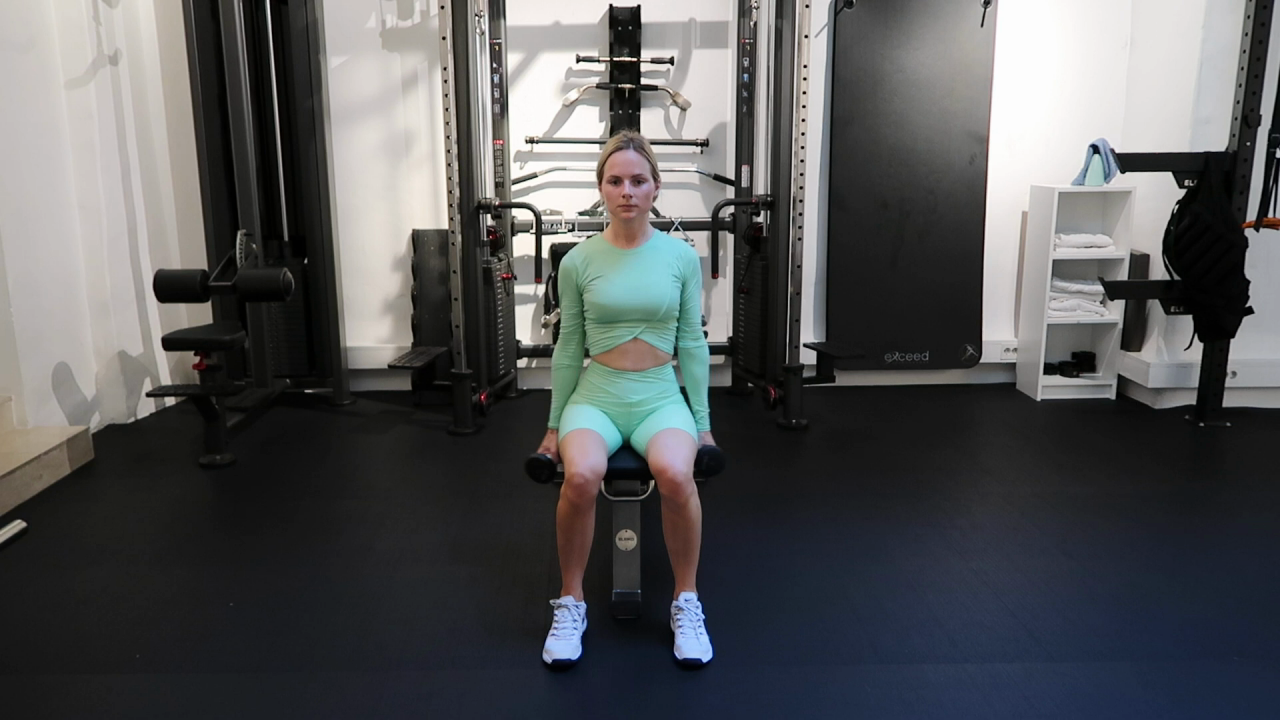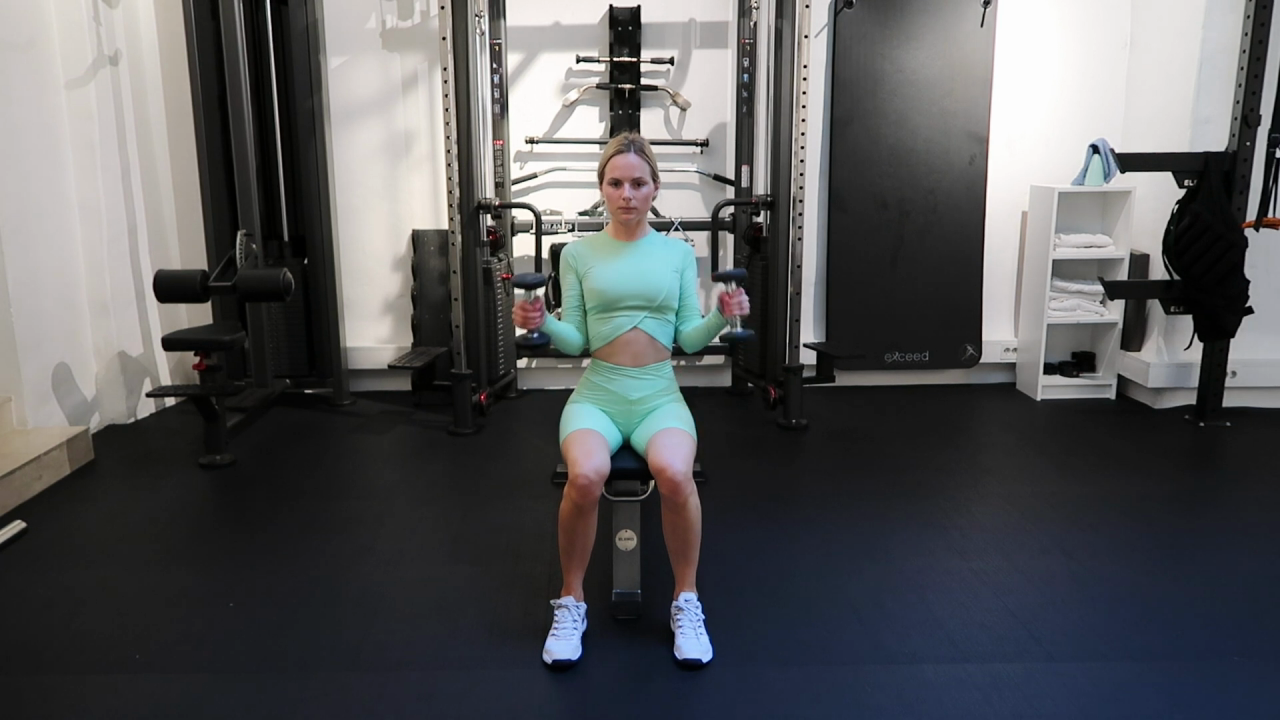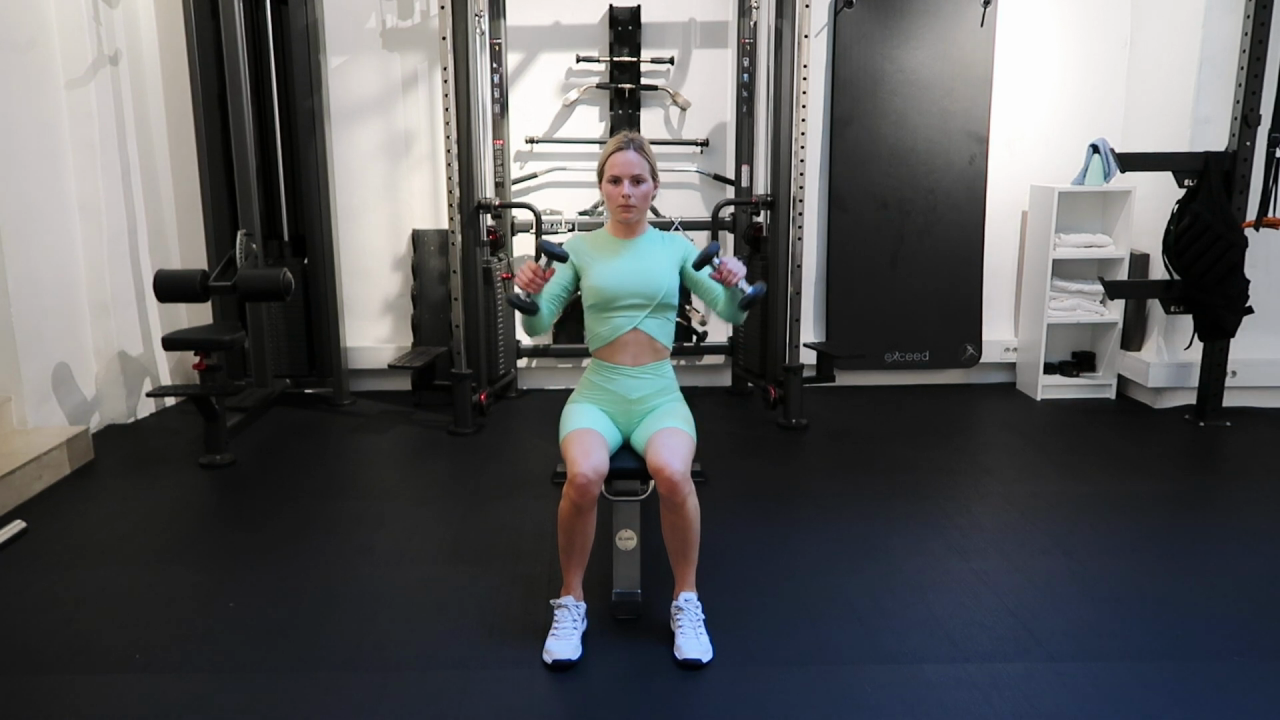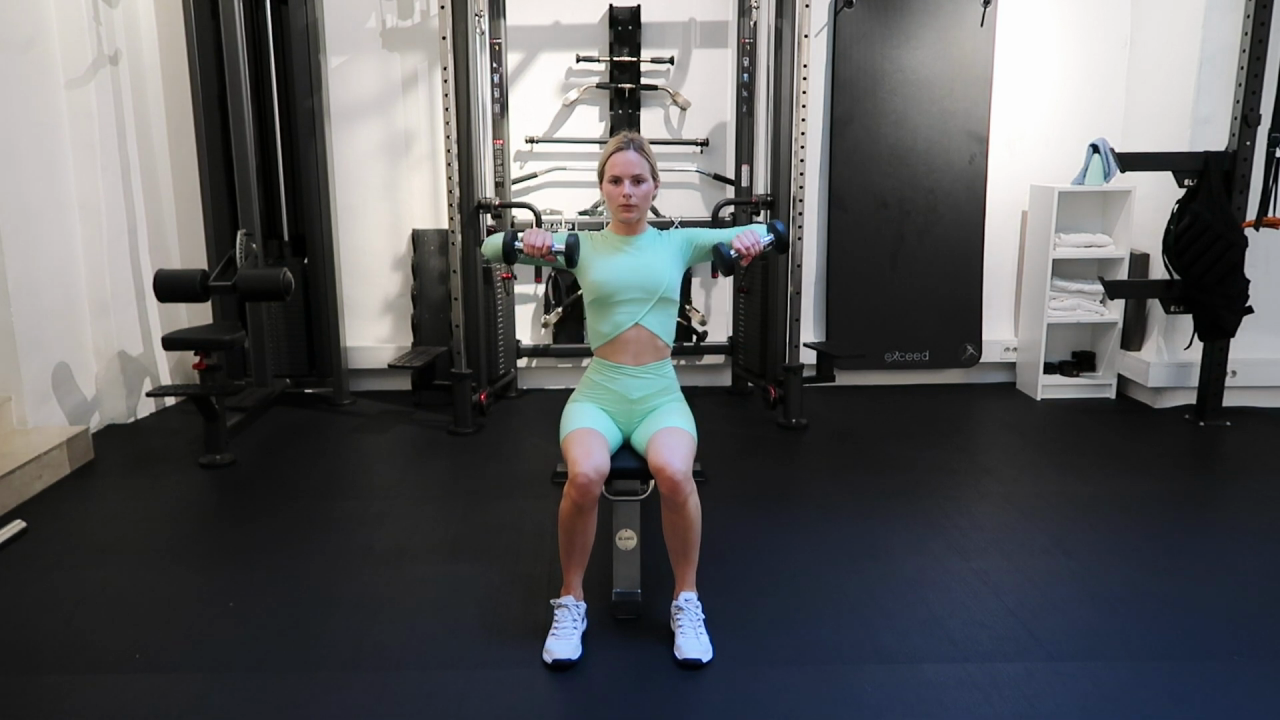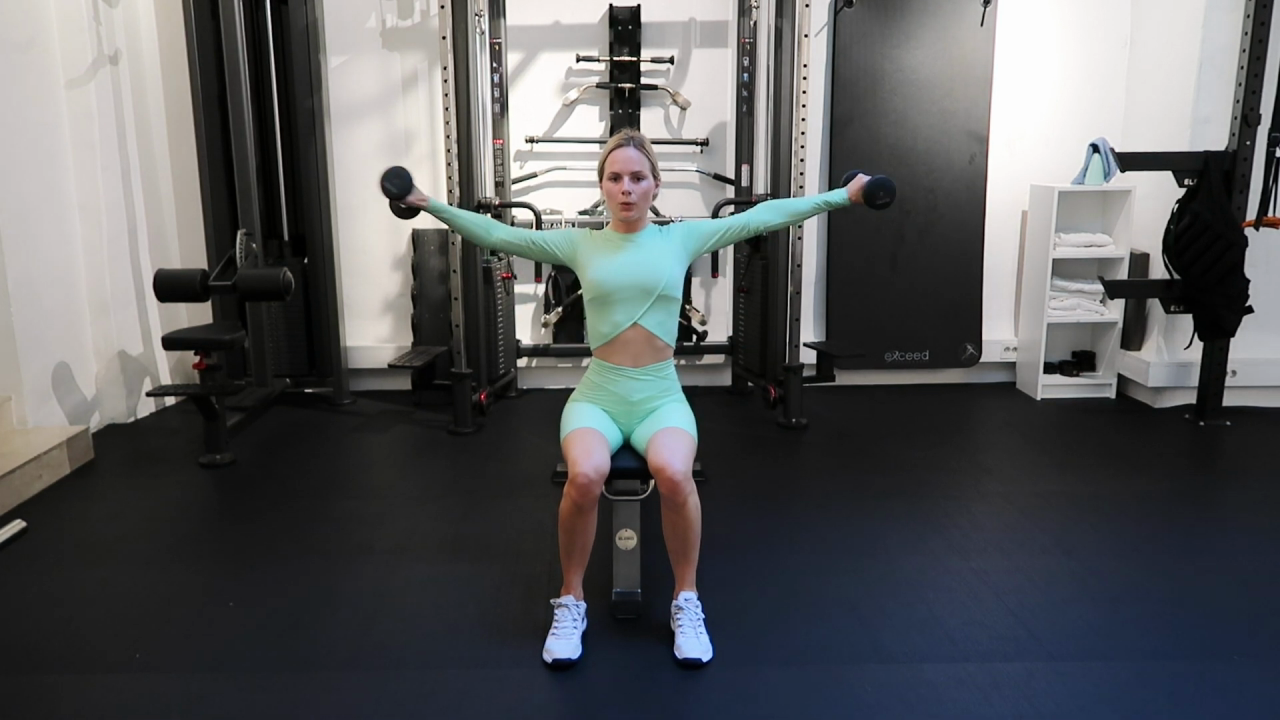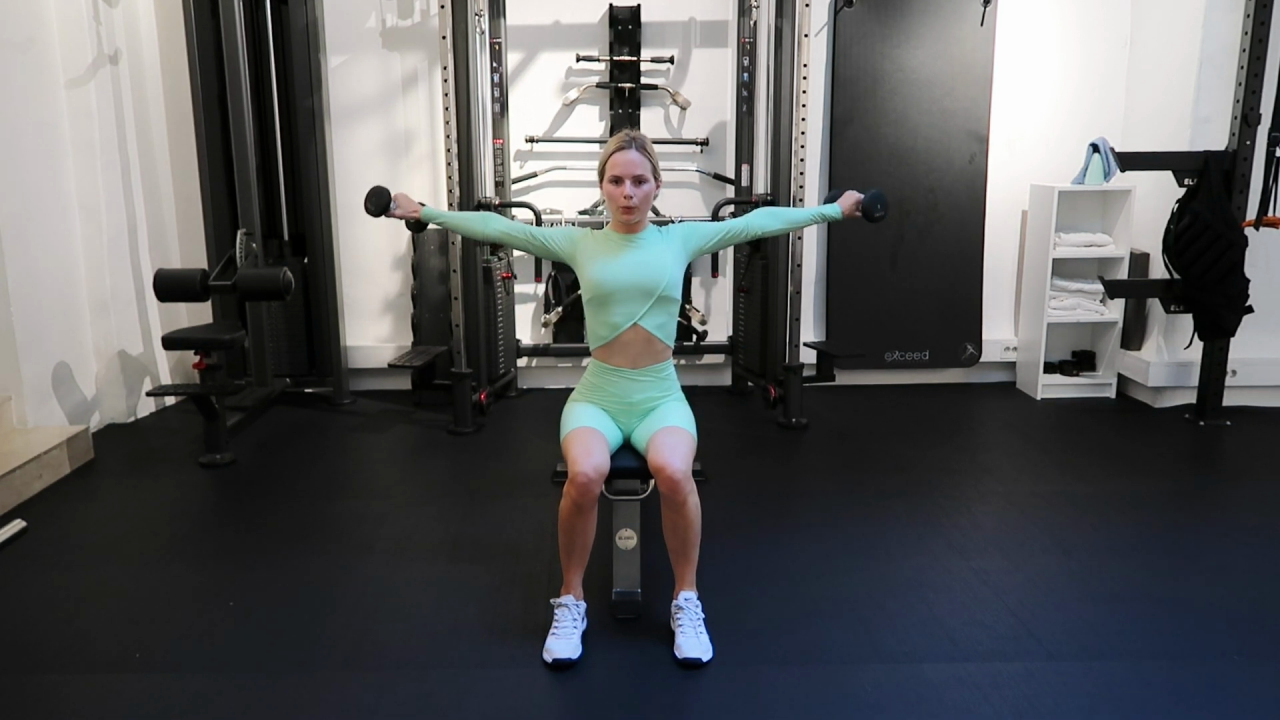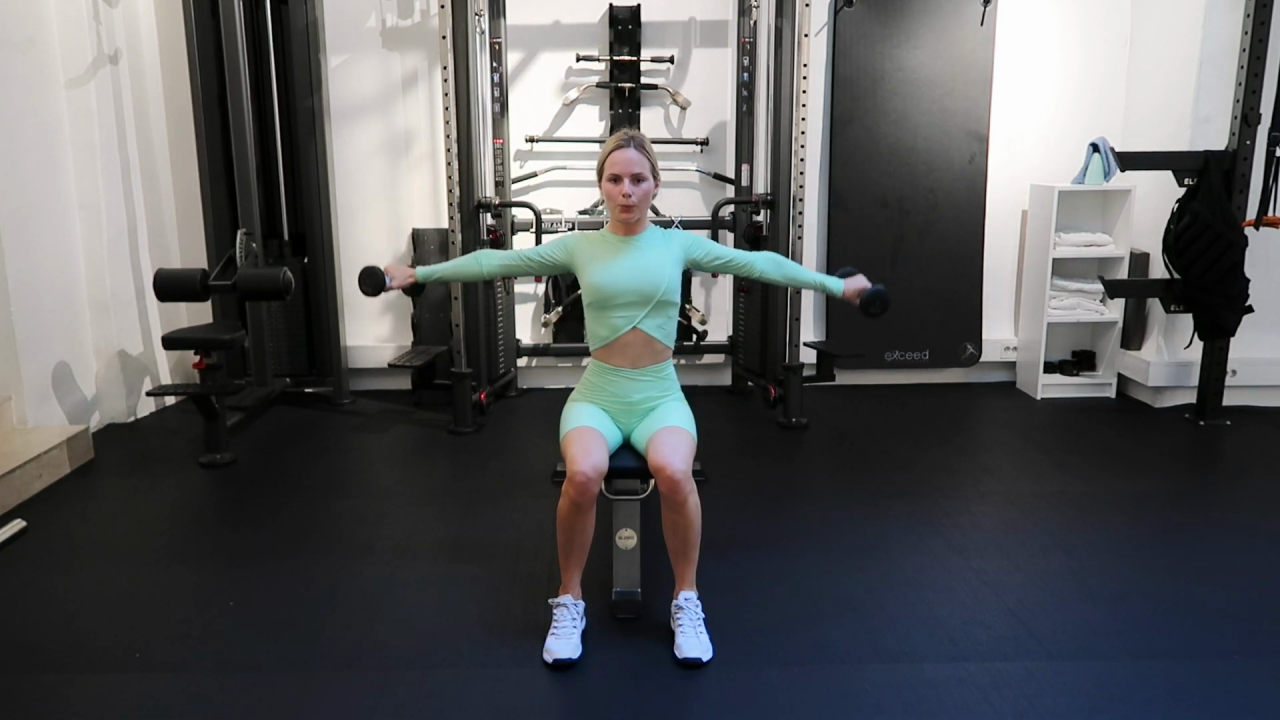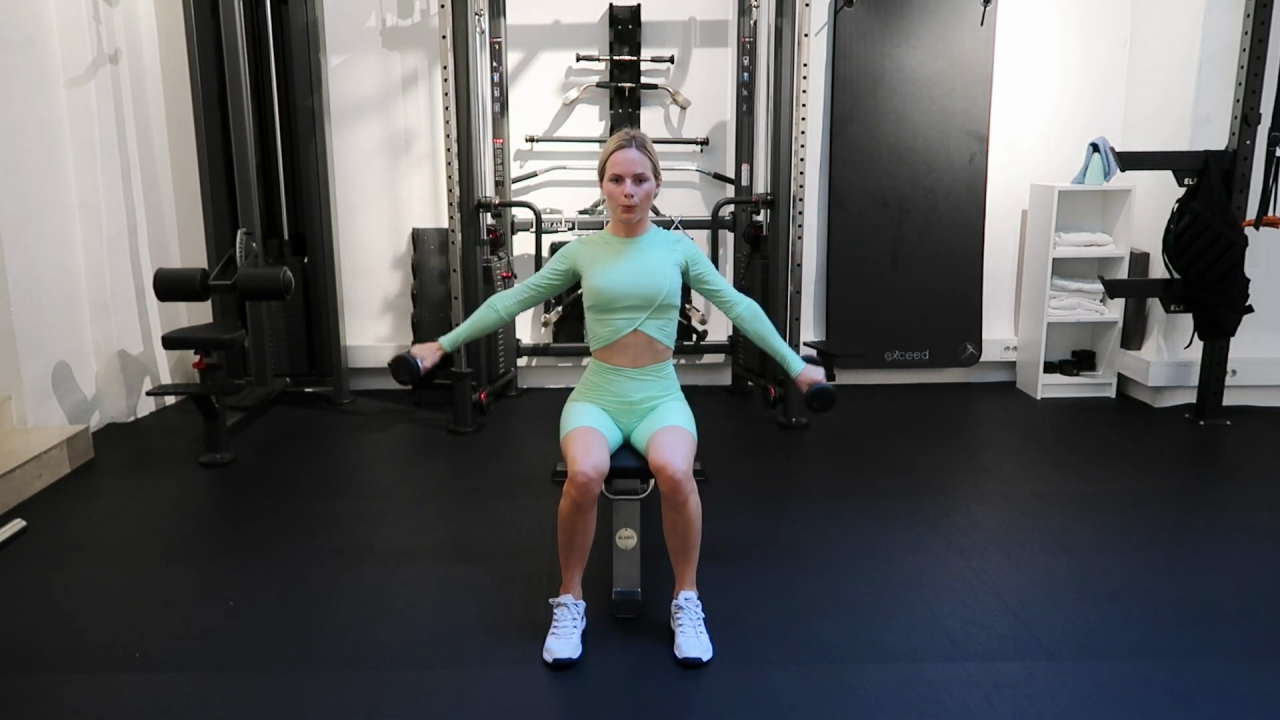
dt=0.5s
person 1, frame 1
left shoulder: (682, 256)
right shoulder: (578, 260)
left elbow: (693, 343)
right elbow: (568, 347)
left wrist: (703, 422)
right wrist: (553, 425)
left hip: (662, 396)
right hip: (596, 397)
left knee: (675, 476)
right knee: (580, 478)
left ankle: (686, 602)
right ankle: (569, 604)
person 1, frame 2
left shoulder: (678, 252)
right shoulder: (578, 253)
left elbow: (689, 335)
right elbow: (573, 339)
left wrist: (722, 319)
right wrist: (539, 325)
left hip: (659, 395)
right hip: (596, 395)
left knee: (675, 475)
right knee: (585, 477)
left ankle: (686, 602)
right ankle: (570, 603)
person 1, frame 3
left shoulder: (677, 247)
right shoulder: (579, 248)
left elbow: (731, 313)
right elbow: (537, 325)
left wrist: (734, 284)
right wrist: (528, 290)
left hip: (659, 393)
right hip: (596, 392)
left knee: (672, 475)
right knee: (583, 477)
left ankle: (686, 602)
right ankle: (570, 603)
person 1, frame 4
left shoulder: (679, 243)
right shoulder: (583, 245)
left elbow: (756, 234)
right elbow: (491, 248)
left wrist: (751, 237)
right wrist: (526, 238)
left hip: (661, 394)
right hip: (598, 393)
left knee: (674, 474)
right knee: (585, 476)
left ankle: (686, 602)
right ankle: (570, 603)
person 1, frame 5
left shoulder: (682, 237)
right shoulder: (578, 243)
left elbow: (761, 217)
right elbow: (497, 233)
left wrist: (838, 197)
right wrist: (428, 204)
left hip: (661, 394)
right hip: (597, 394)
left knee: (674, 475)
right knee: (584, 477)
left ankle: (685, 601)
right ankle: (570, 602)
person 1, frame 6
left shoulder: (681, 239)
right shoulder: (579, 243)
left elbow: (758, 222)
right elbow: (498, 227)
left wrist: (832, 210)
right wrist: (424, 211)
left hip: (661, 396)
right hip: (597, 395)
left knee: (674, 474)
right knee: (585, 475)
left ankle: (686, 601)
right ankle: (570, 602)
person 1, frame 7
left shoulder: (679, 244)
right shoulder: (579, 247)
left elbow: (757, 264)
right elbow: (498, 262)
left wrist: (835, 286)
right wrist: (418, 274)
left hip: (660, 395)
right hip: (596, 395)
left knee: (673, 473)
right knee: (582, 475)
left ankle: (685, 601)
right ankle: (568, 602)
person 1, frame 8
left shoulder: (680, 248)
right shoulder: (581, 252)
left elbow: (738, 305)
right elbow: (513, 298)
left wrist: (796, 363)
right wrist: (443, 344)
left hip: (661, 395)
right hip: (597, 394)
left knee: (675, 473)
right knee: (585, 475)
left ankle: (686, 602)
right ankle: (570, 602)
